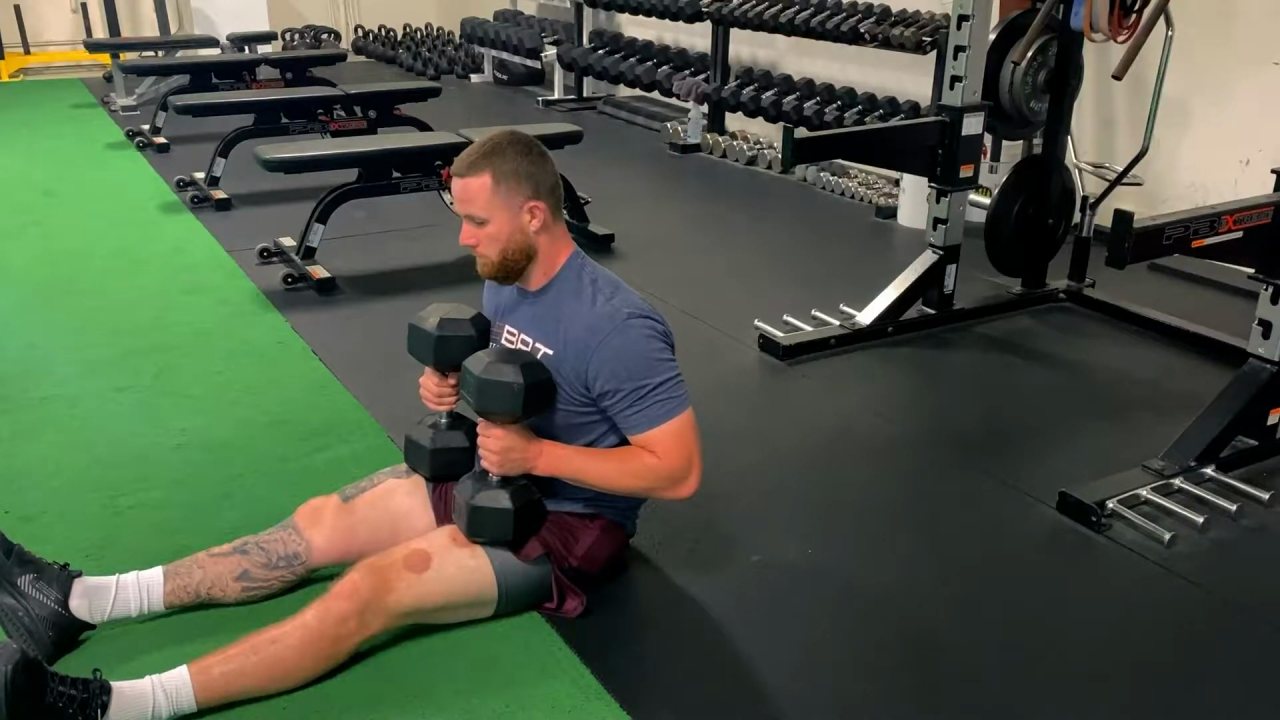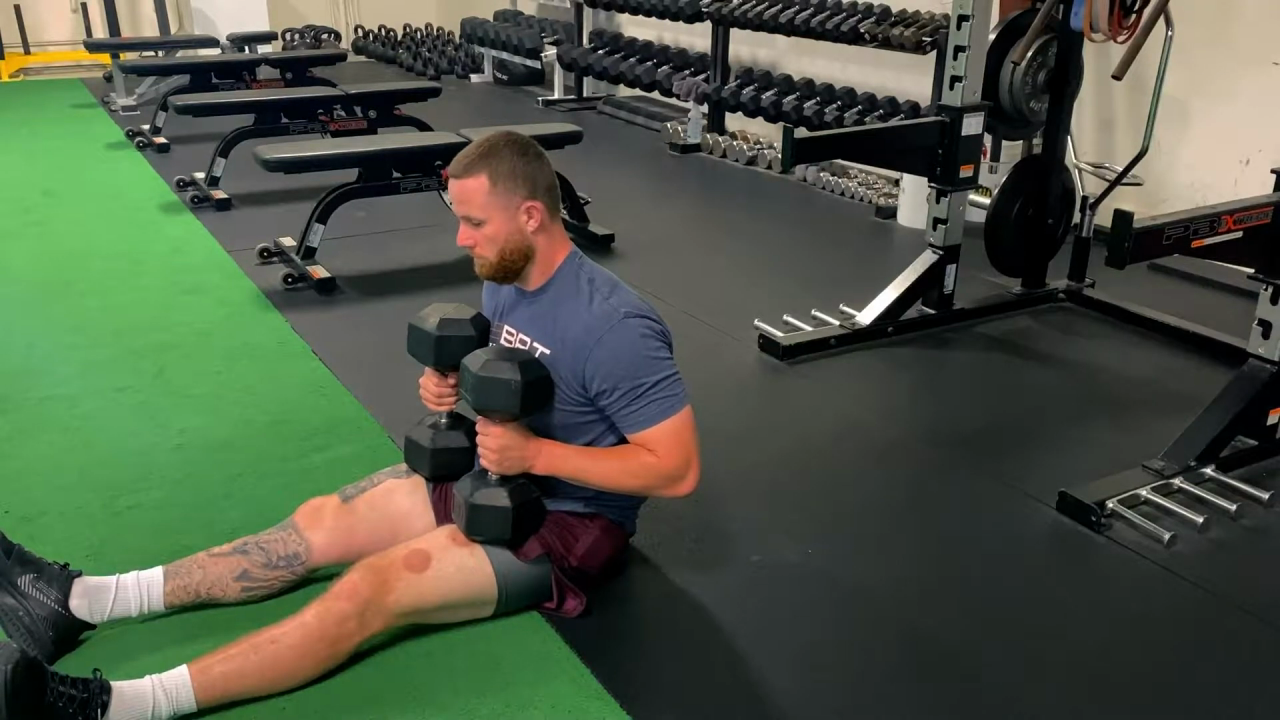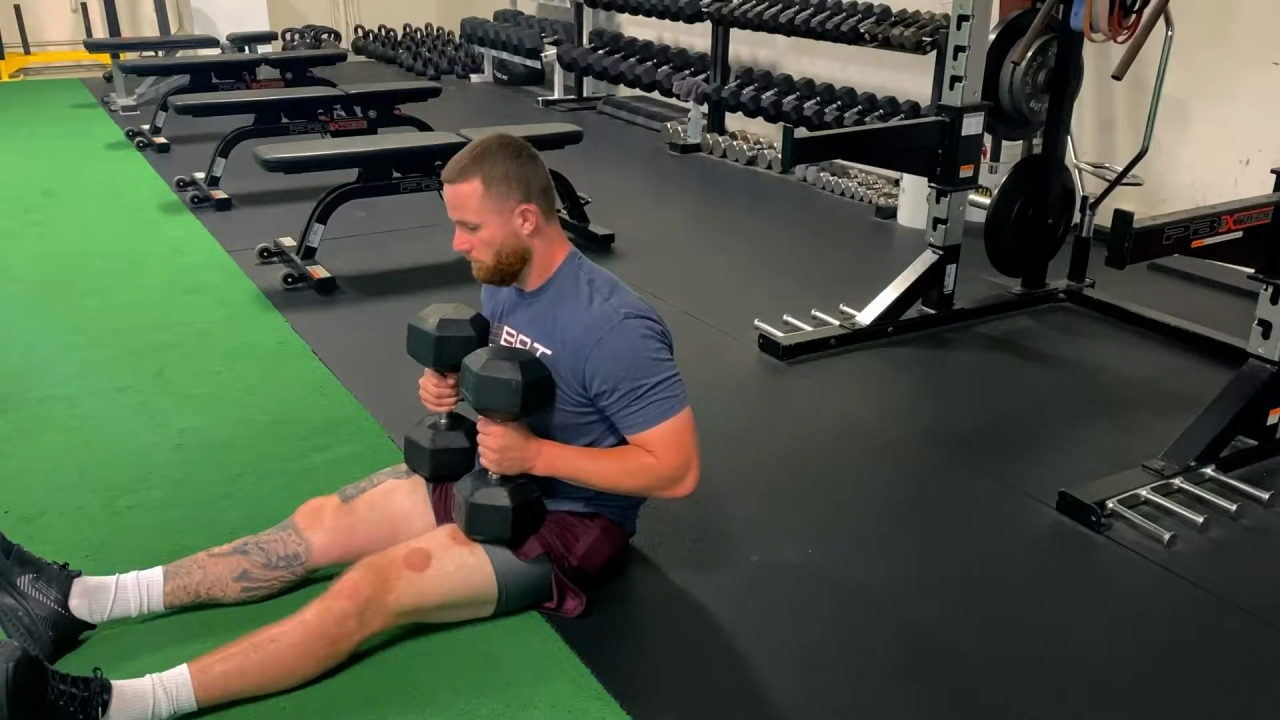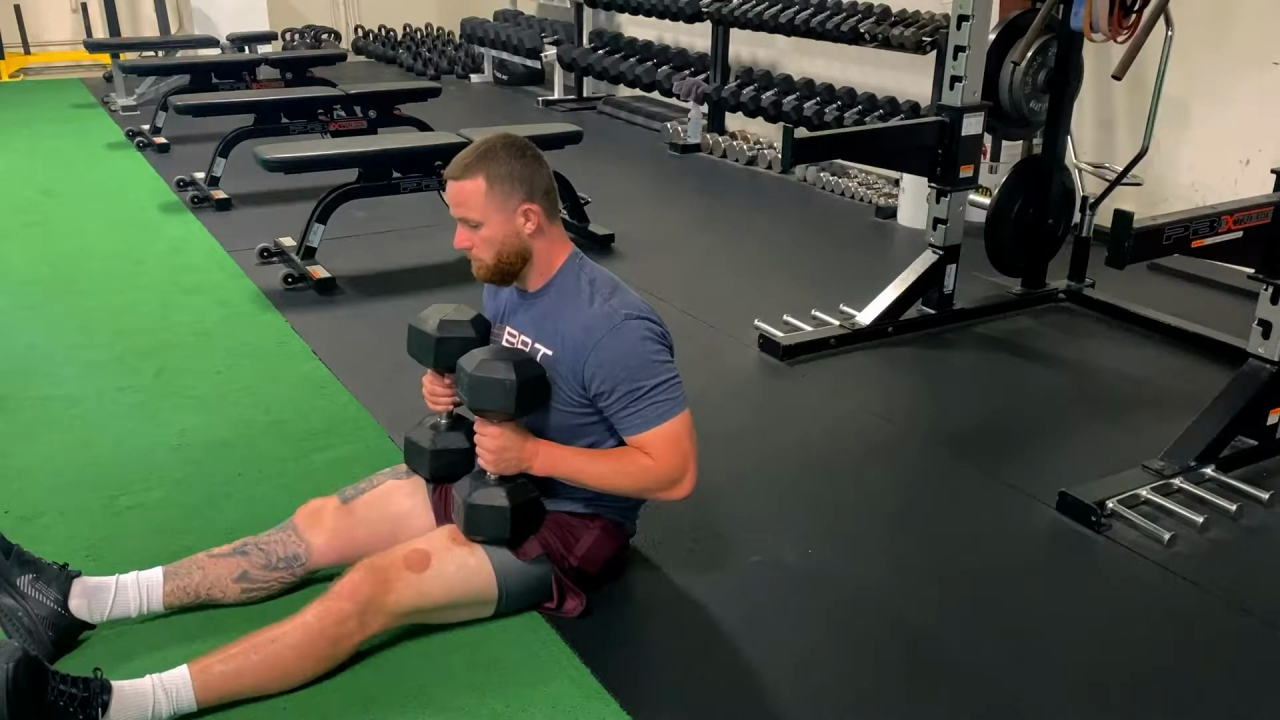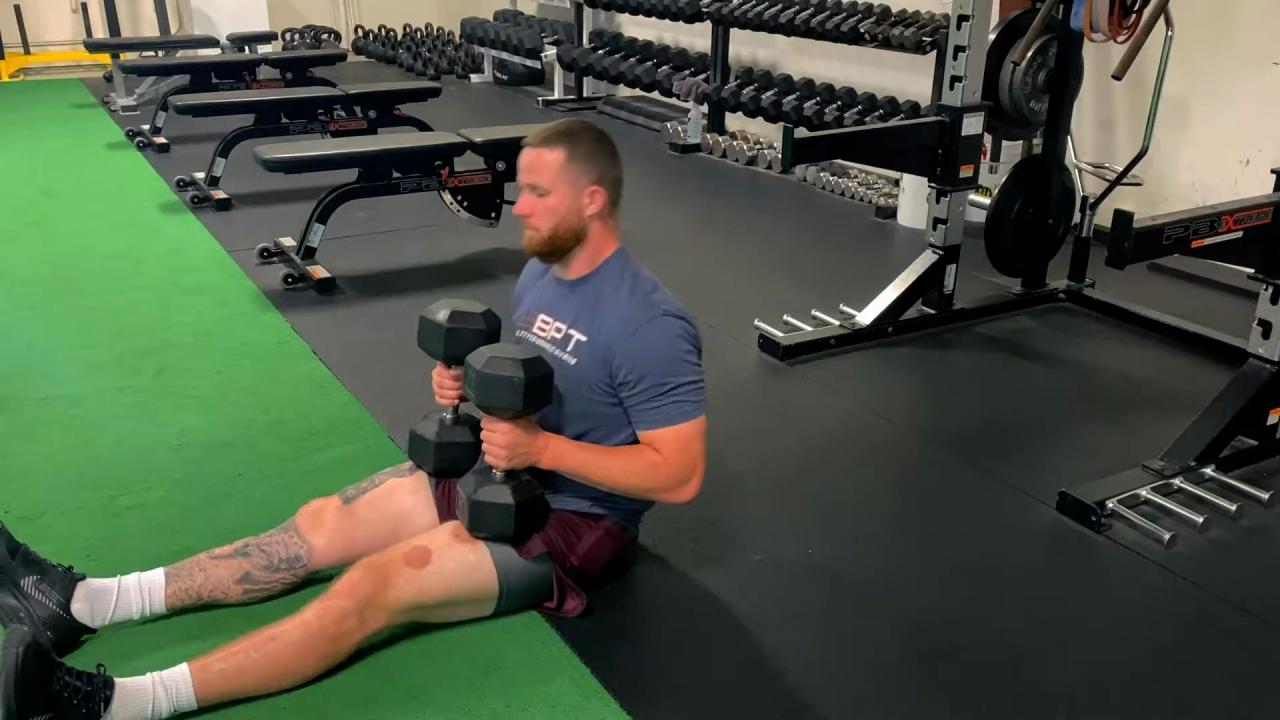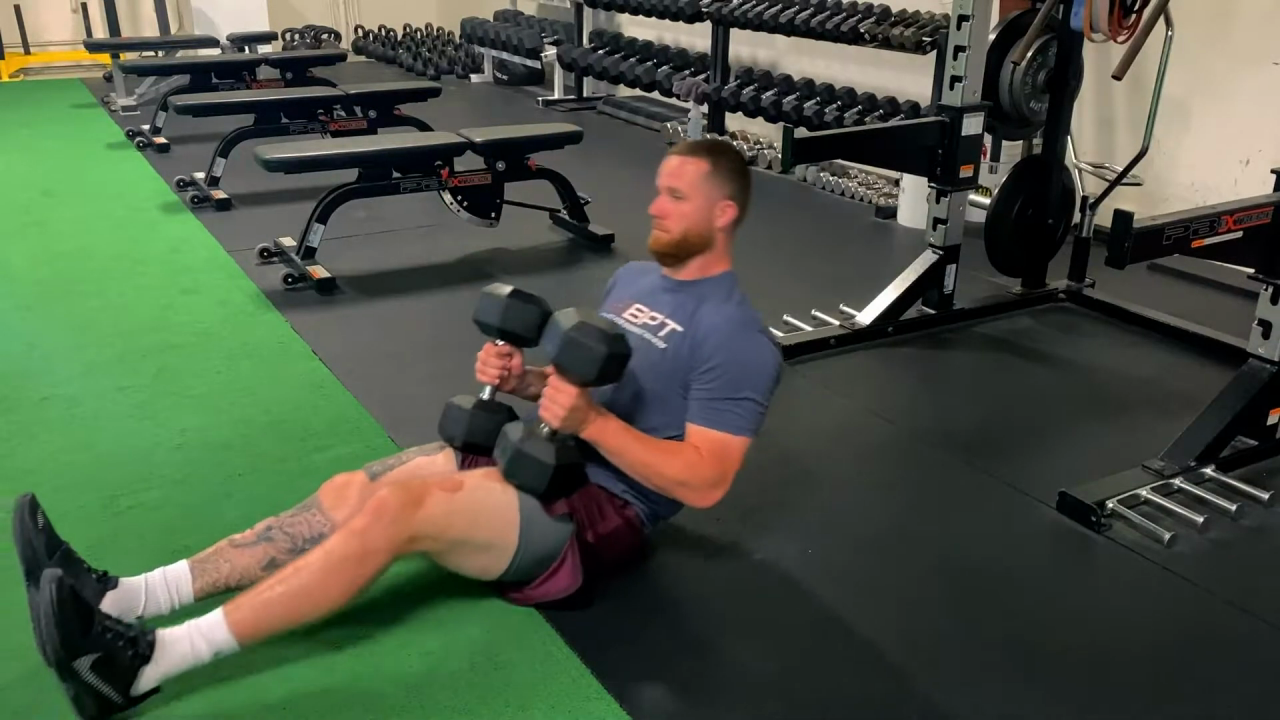
dt=0.3s
person 1, frame 1
left shoulder: (615, 329)
right shoulder: (507, 278)
left elbow: (678, 471)
left wrist: (537, 454)
right wrist: (451, 384)
left hip: (565, 521)
right hip: (490, 474)
left knee: (372, 589)
right knee: (321, 523)
right ankle: (83, 601)
person 1, frame 2
left shoulder: (612, 327)
right shoulder: (506, 277)
left elbow: (676, 469)
left wrist: (535, 453)
right wrist: (452, 387)
left hip: (565, 522)
right hip: (489, 475)
left knee: (373, 587)
right knee: (320, 523)
right ankle: (84, 599)
person 1, frame 3
left shoulder: (613, 328)
right shoulder: (505, 279)
left elbow: (676, 470)
left wrist: (536, 454)
right wrist: (453, 386)
left hip: (566, 521)
right hip: (491, 474)
left knee: (372, 587)
right knee: (320, 523)
right ankle: (83, 600)
person 1, frame 4
left shoulder: (614, 330)
right shoulder: (507, 279)
left elbow: (673, 473)
left wrist: (535, 453)
right wrist: (456, 388)
left hip: (568, 521)
right hip: (493, 474)
left knee: (372, 589)
right knee: (320, 524)
right ankle: (83, 600)
person 1, frame 5
left shoulder: (647, 326)
right shoulder: (541, 271)
left elbow: (679, 475)
left wrist: (543, 447)
right wrist: (471, 382)
left hip: (571, 523)
right hip: (498, 471)
left knee: (371, 589)
right knee: (322, 526)
right ankle: (86, 603)
person 1, frame 6
left shoulder: (738, 340)
right shoulder: (633, 278)
left elbow: (703, 482)
left wrist: (589, 421)
right wrist: (520, 378)
left hip: (595, 512)
left knee: (398, 506)
right knee: (344, 494)
right ankle: (123, 601)
